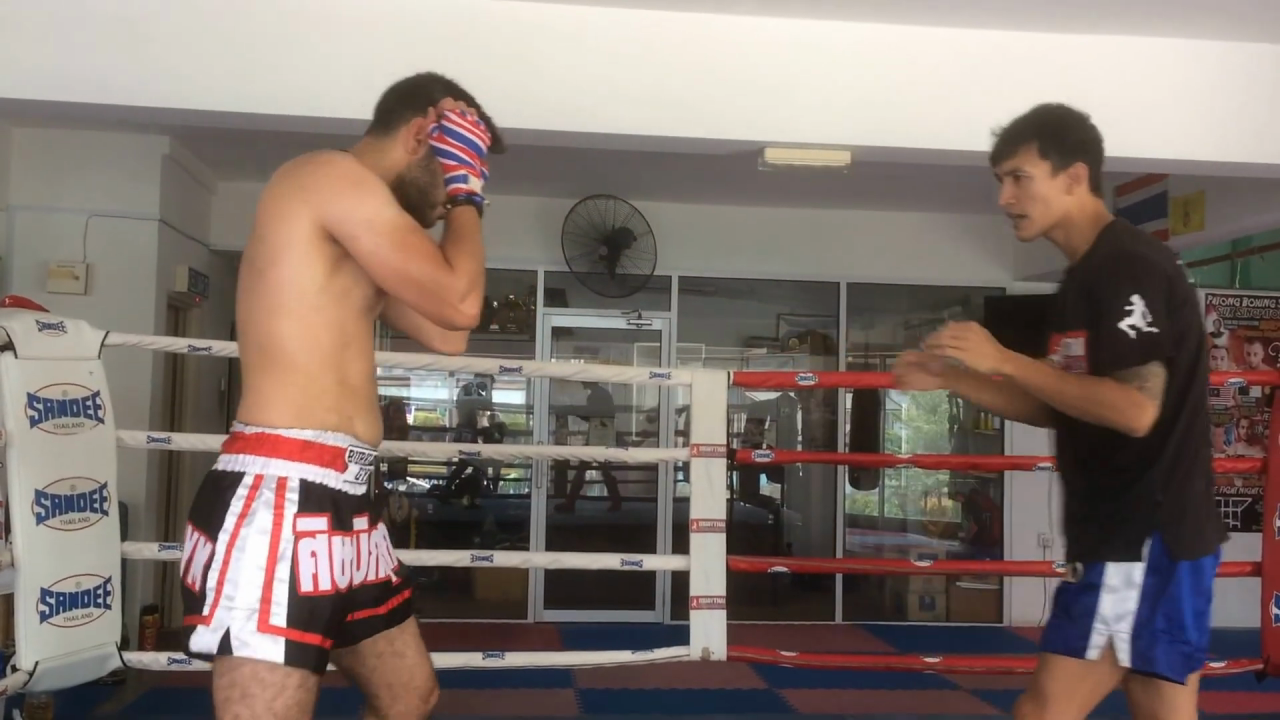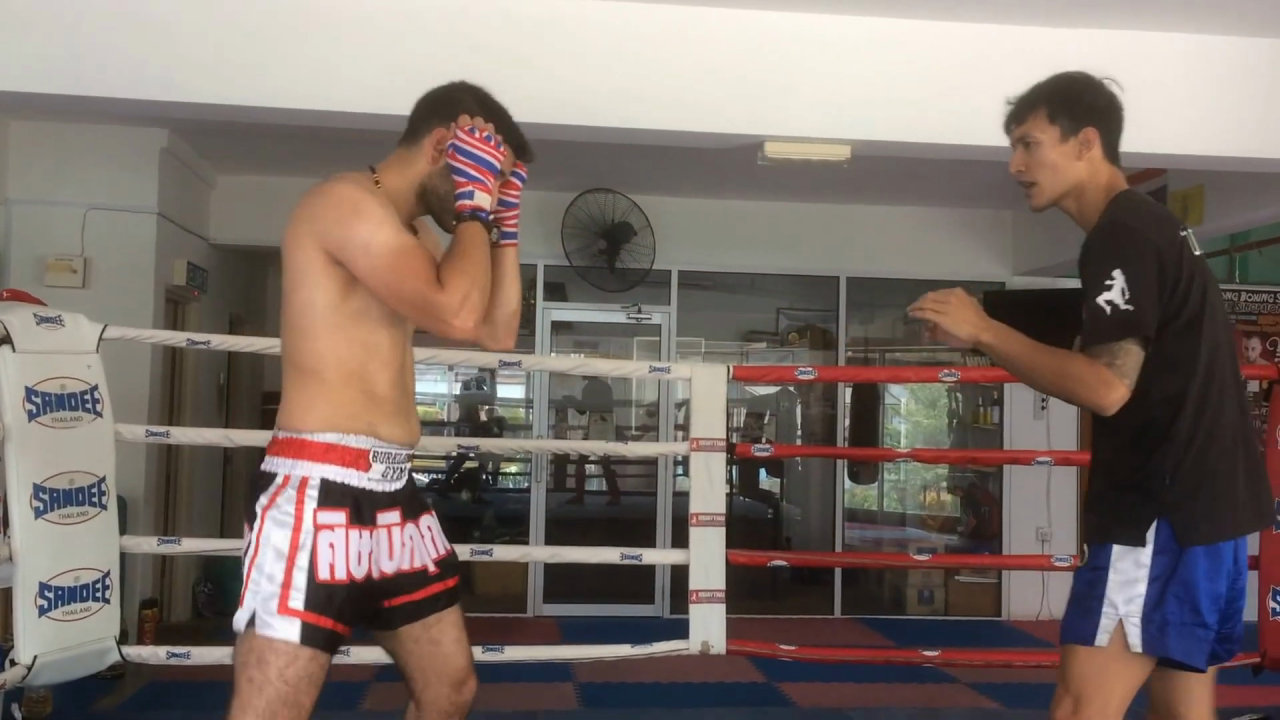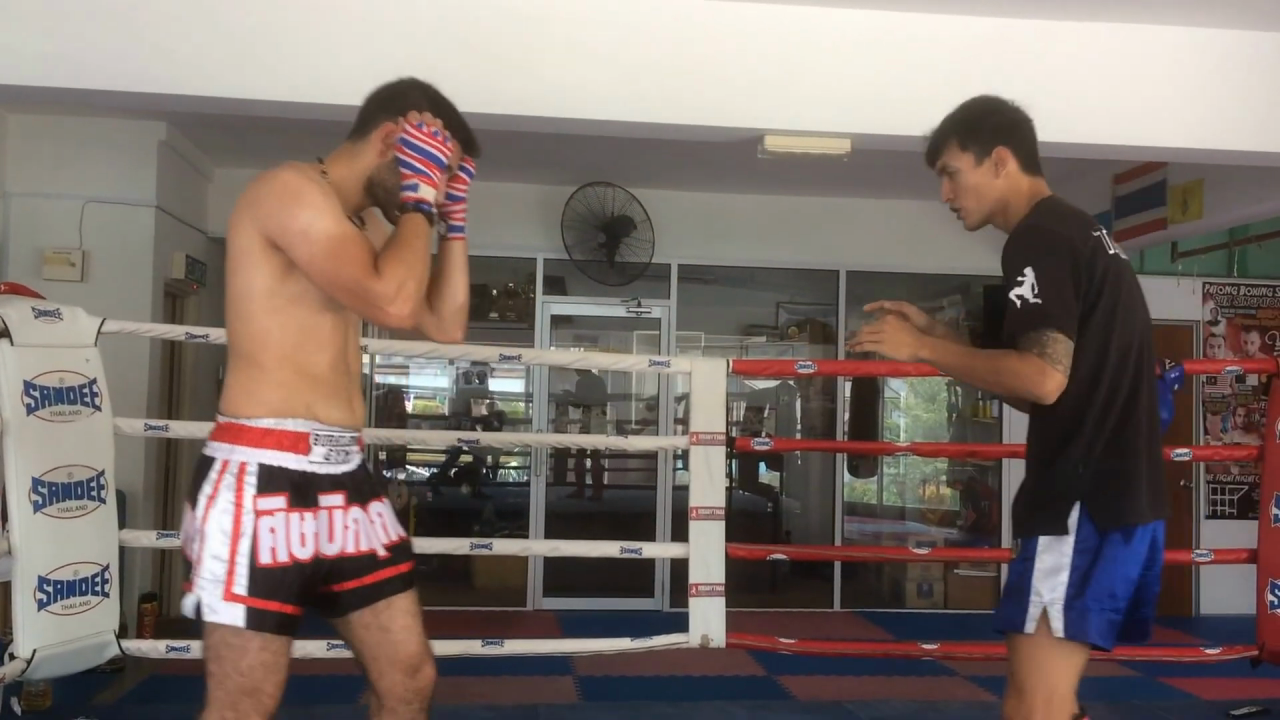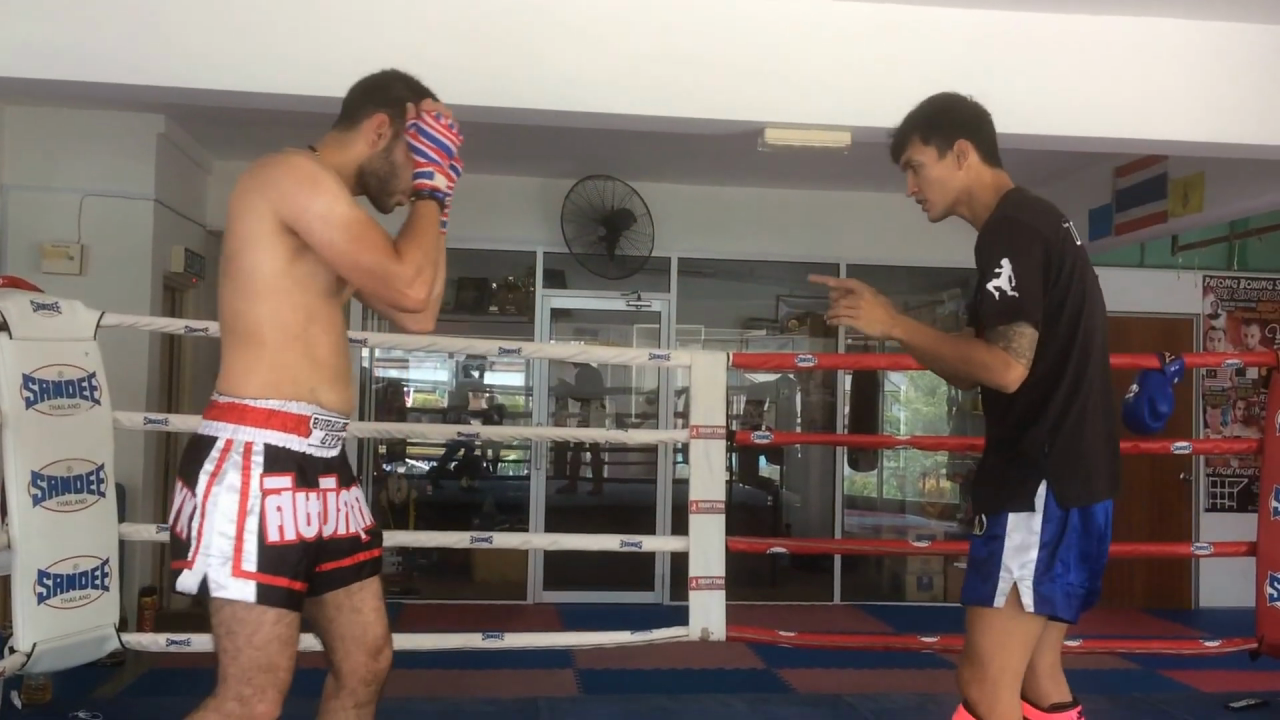
dt=0.5s
person 1, frame 1
left shoulder: (360, 228)
right shoulder: (336, 175)
left elbow: (445, 336)
right elbow: (458, 304)
left wrist: (457, 204)
right wrist: (464, 189)
left hip: (338, 499)
right hip: (280, 495)
person 1, frame 2
left shoulder: (407, 236)
right shoulder: (348, 201)
left elbow: (498, 331)
right elbow: (457, 317)
left wrist: (502, 222)
right wrist: (475, 203)
left hip: (391, 496)
right hip: (318, 492)
person 1, frame 3
left shoulder: (355, 228)
right shoulder: (290, 189)
left elbow: (446, 325)
right elbow: (392, 302)
left wrist: (450, 214)
right wrist: (420, 196)
left hip: (342, 478)
right hip: (265, 476)
person 1, frame 4
left shoulder: (331, 214)
right shoulder: (295, 174)
left elbow: (420, 315)
right elbow: (408, 286)
left wrist: (434, 200)
right wrist: (430, 181)
left hip: (321, 463)
right hip: (257, 460)
left knee: (366, 660)
person 2, frame 1
left shoulder: (1126, 268)
right shoulder: (1087, 278)
left elbow: (1133, 410)
right elbow: (1055, 408)
left wrist: (1001, 359)
right wrist: (949, 376)
left hip: (1140, 536)
right hip: (1150, 533)
person 2, frame 2
left shoulder: (1121, 237)
right shoulder: (1148, 231)
left elbow: (1106, 388)
right elbow: (1096, 380)
left wrist: (985, 329)
right wrist: (985, 339)
left hip: (1158, 512)
right hip: (1200, 505)
person 2, frame 3
left shoulder: (1038, 242)
right shoulder: (1078, 236)
left elbow: (1041, 379)
left wrist: (923, 350)
right wrist: (934, 335)
left hip: (1082, 503)
right hip: (1119, 498)
person 2, frame 4
left shoulder: (1011, 231)
right shoulder: (1033, 227)
left elbow: (1005, 368)
right elbow: (973, 364)
left wrist: (897, 322)
right wrist: (878, 317)
left hip: (1042, 485)
right hip: (1068, 482)
